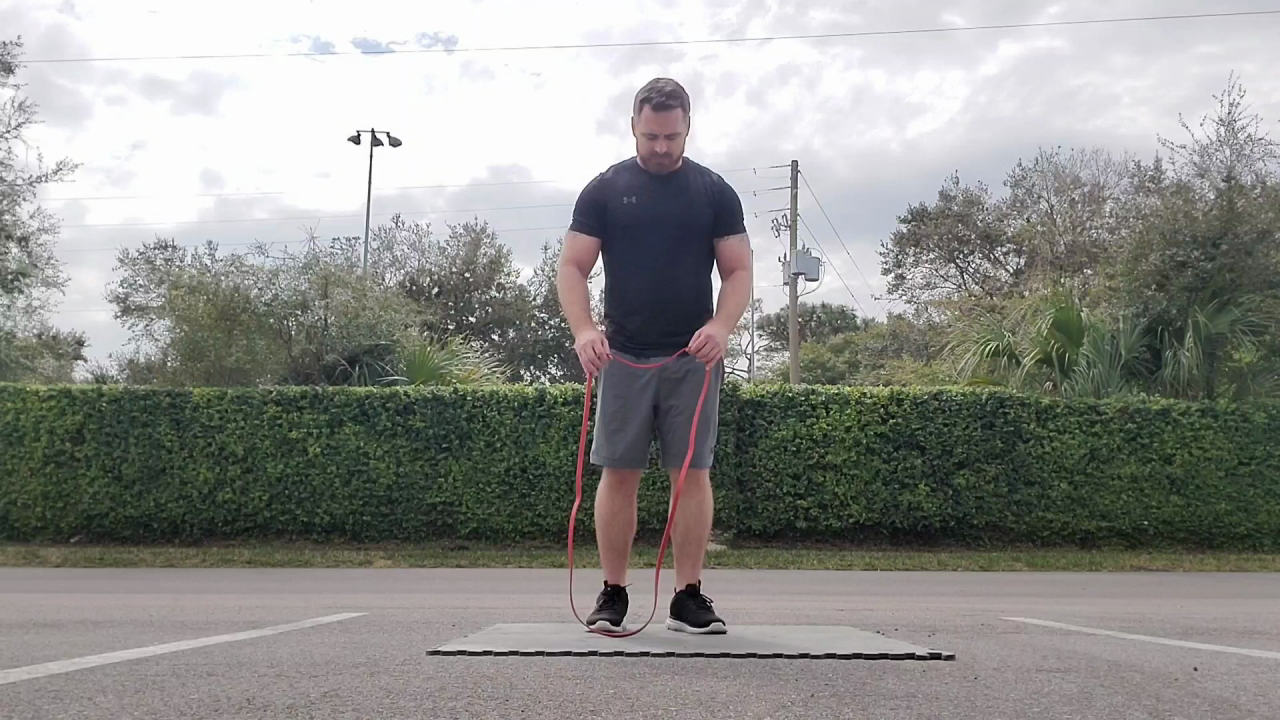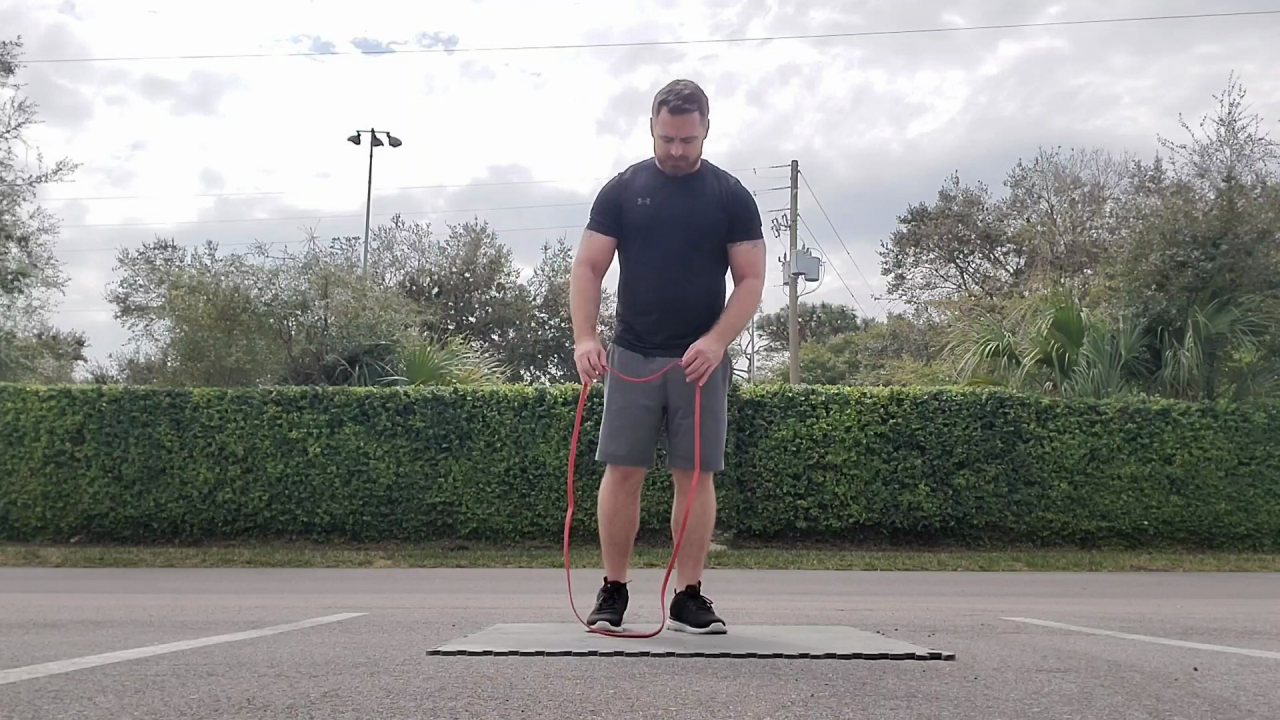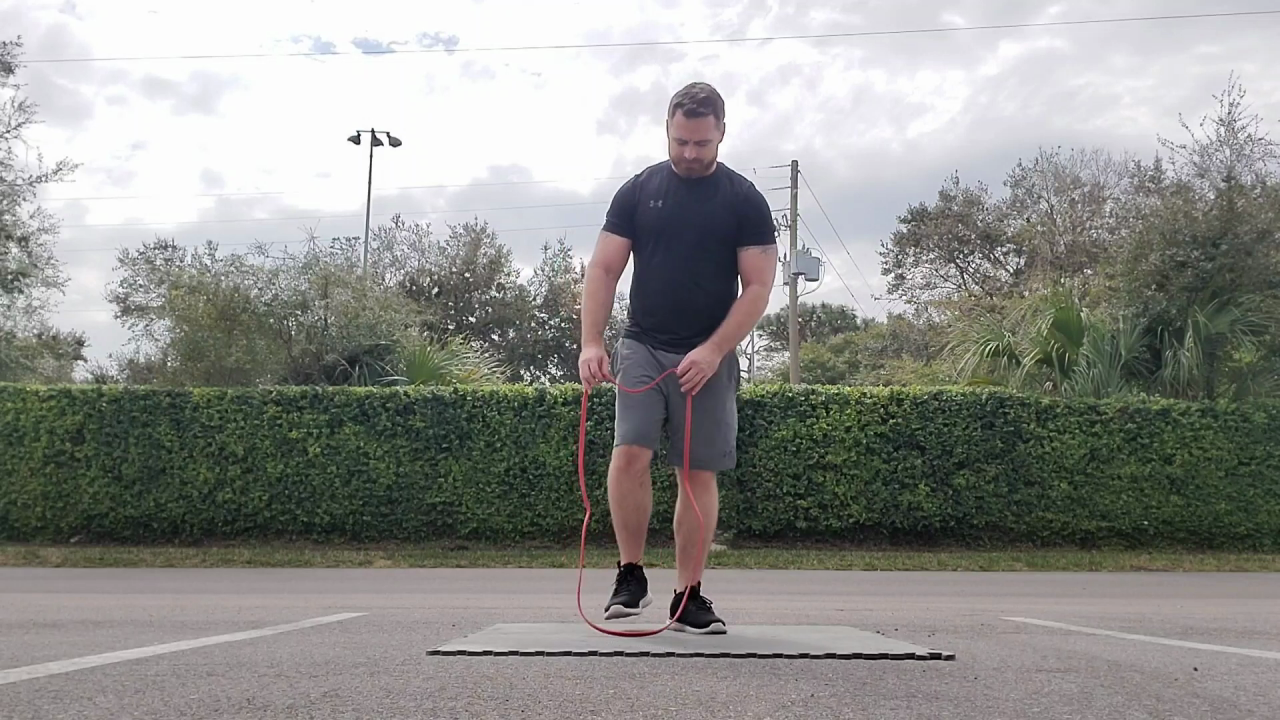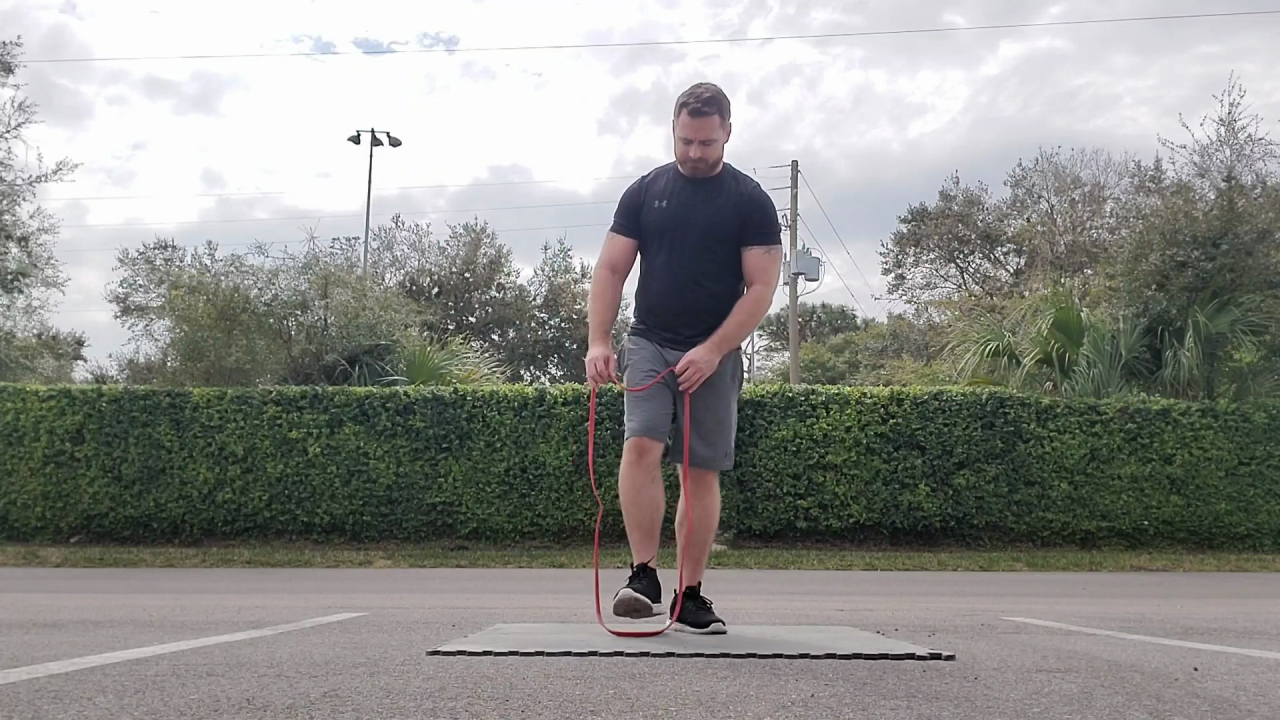
dt=0.2s
person 1, frame 1
left shoulder: (714, 191)
right shoulder: (604, 189)
left elbow: (739, 270)
right elbow: (572, 266)
left wrist: (721, 324)
right wrist: (584, 329)
left hip: (692, 358)
right hip: (625, 356)
left knee: (692, 474)
right knee: (619, 475)
left ankle: (688, 597)
right ankle: (613, 594)
person 1, frame 2
left shoulder: (731, 196)
right shoulder: (622, 189)
left elbow: (750, 279)
right elbow: (588, 266)
left wrist: (717, 341)
right wrist: (585, 336)
left hip: (700, 358)
right hip: (632, 355)
left knee: (695, 474)
right knee: (623, 473)
left ankle: (688, 597)
right ankle: (613, 591)
person 1, frame 3
left shoulder: (745, 200)
right shoulder: (637, 190)
left elbow: (757, 287)
right elbow: (603, 268)
left wrist: (713, 352)
right wrist: (591, 342)
left hip: (709, 357)
right hip: (643, 348)
left knee: (699, 474)
right knee: (629, 456)
left ankle: (688, 596)
right ankle: (631, 573)
person 1, frame 4
left shoulder: (750, 200)
right shoulder: (644, 191)
left elbow: (760, 287)
right elbow: (610, 269)
left wrist: (713, 351)
right wrist: (598, 341)
left hip: (714, 356)
right hip: (650, 345)
left knee: (702, 472)
right knee: (642, 449)
left ankle: (689, 596)
right ankle: (644, 576)
